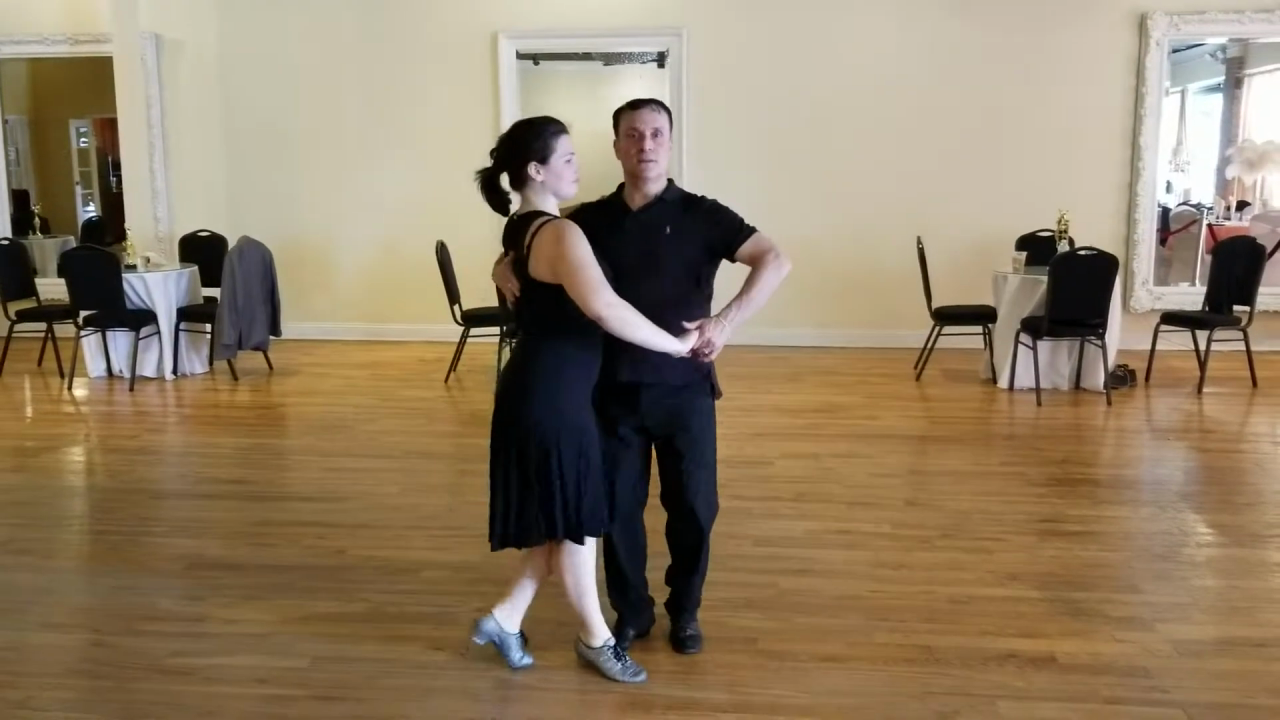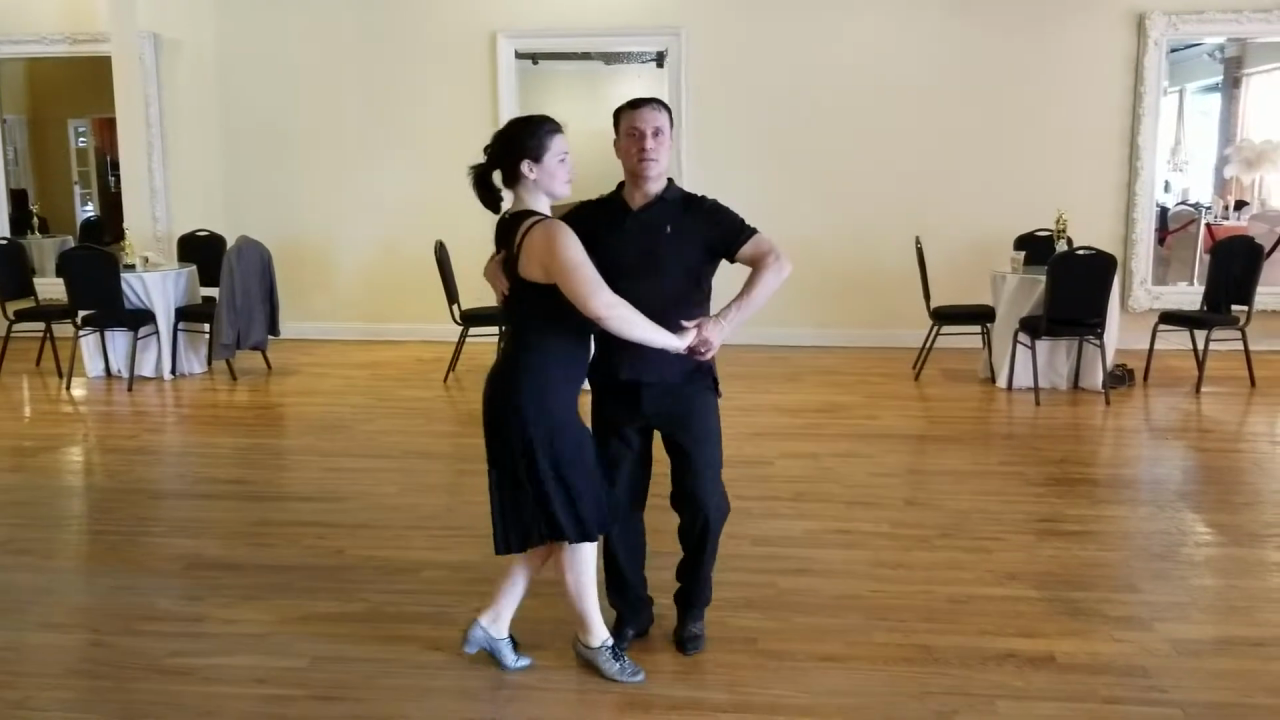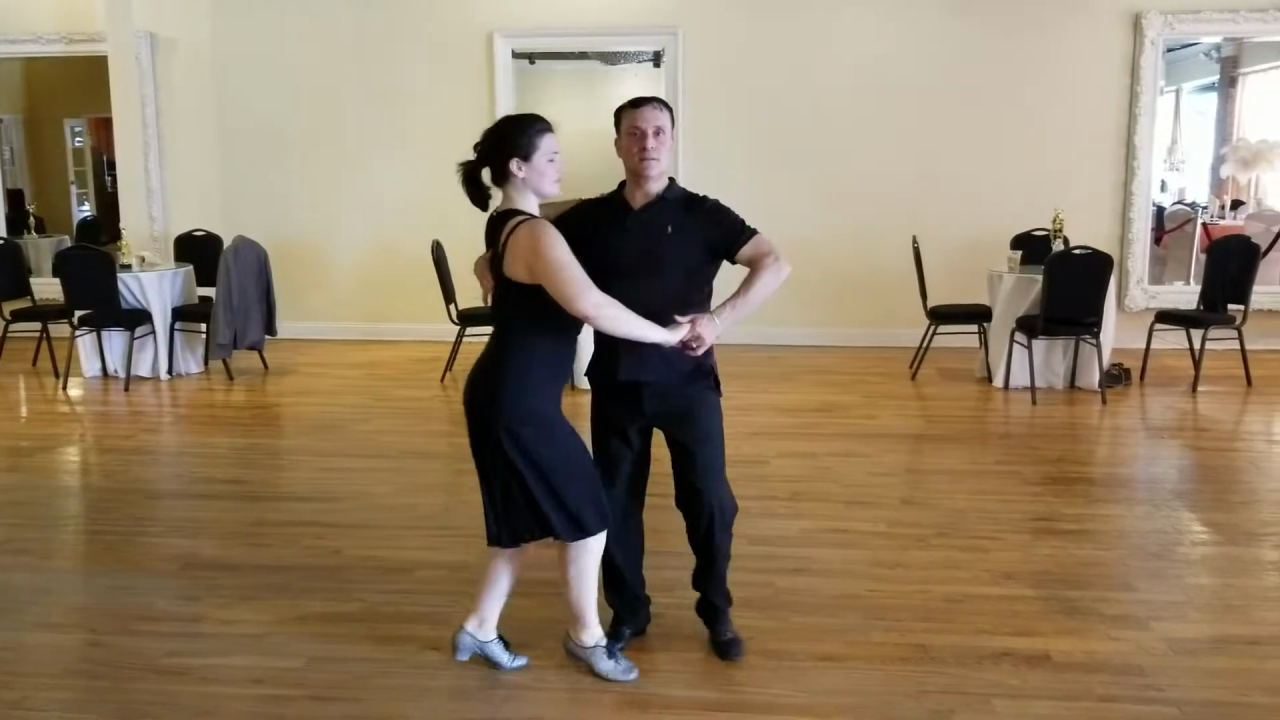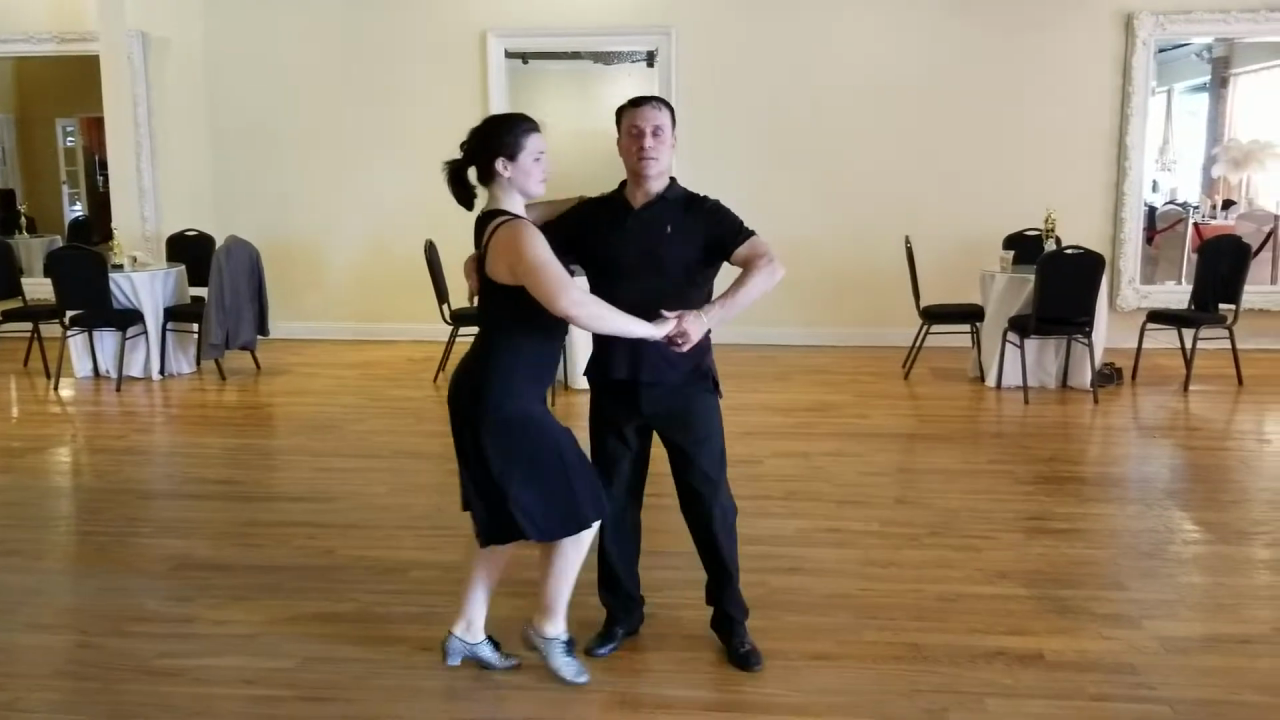
dt=0.1s
person 1, frame 1
left shoulder: (521, 228)
right shoulder: (560, 235)
right elbow: (603, 308)
right wrist: (675, 344)
left hip: (536, 392)
right hip: (551, 399)
left knee: (563, 523)
right knee: (574, 525)
left ankle: (504, 618)
right ankle: (595, 638)
person 1, frame 2
left shoulder: (515, 225)
right shoulder: (549, 236)
right elbow: (602, 307)
right wrist: (673, 341)
left hip: (524, 392)
right hip: (537, 400)
left knee: (548, 524)
right knee: (580, 523)
left ankle: (492, 625)
right ankle: (594, 639)
person 1, frame 3
left shoulder: (506, 224)
right shoulder: (535, 236)
right elbow: (589, 306)
right wrist: (665, 335)
left hip: (510, 391)
right hip: (518, 399)
left knee: (534, 521)
right knee: (584, 519)
left ankle: (479, 629)
right ankle: (587, 636)
person 1, frame 4
left shoulder: (502, 223)
right shoulder: (514, 236)
right elbow: (572, 305)
right wrist: (651, 329)
left hip: (502, 393)
right hip: (502, 400)
left knee: (507, 519)
right knee: (579, 511)
left ankle: (467, 633)
right ankle: (551, 629)
person 2, frame 1
left shoulder: (702, 216)
right shoulder: (590, 219)
left elbow: (774, 262)
right elbow: (514, 263)
left wrist: (726, 321)
right wrist: (510, 278)
left hip: (684, 386)
right hip: (614, 388)
left knee: (693, 503)
right knee: (617, 505)
left ankle: (684, 608)
right ankle: (632, 612)
person 2, frame 2
left shoulder: (702, 214)
right shoulder: (590, 219)
left elbow: (776, 262)
left wrist: (727, 320)
right wrist: (501, 274)
left hip: (686, 382)
right hip: (616, 385)
left knee: (702, 499)
right knee: (619, 502)
left ankle: (691, 606)
right ankle: (630, 612)
person 2, frame 3
left shoulder: (703, 214)
right shoulder: (590, 217)
left elbow: (774, 263)
left wrist: (720, 317)
right wrist: (490, 269)
left hip: (688, 381)
right hip: (617, 384)
left knee: (709, 499)
right knee: (617, 502)
left ankle: (716, 609)
right ankle: (628, 612)
person 2, frame 4
left shoulder: (702, 215)
right shoulder: (588, 216)
left elbow: (769, 266)
left wrist: (708, 315)
left hip: (685, 383)
right hip: (614, 384)
left knee: (709, 503)
right knee: (615, 502)
left ankle: (730, 618)
right ankle: (622, 612)
